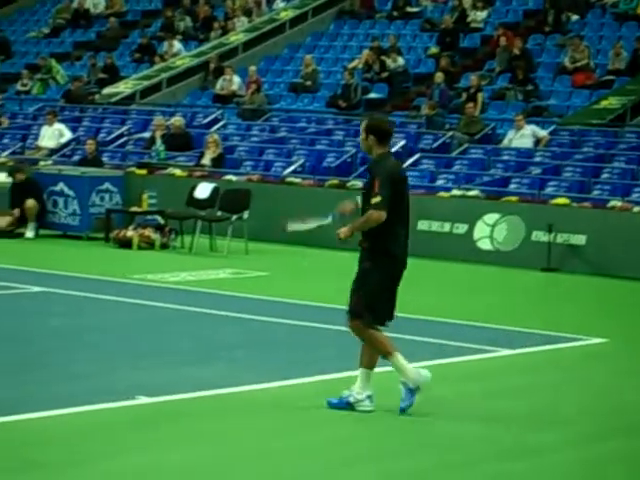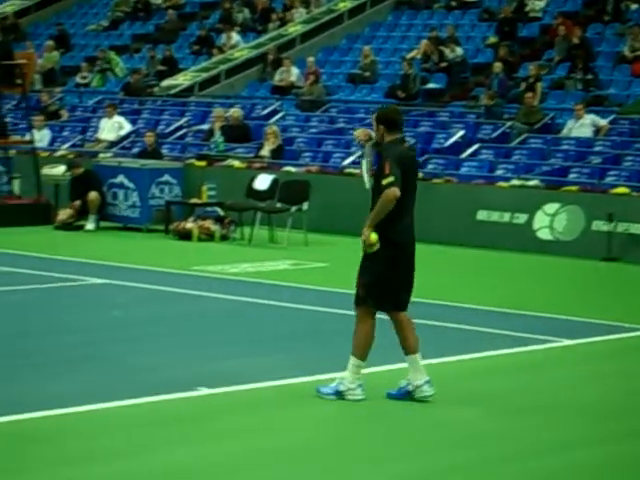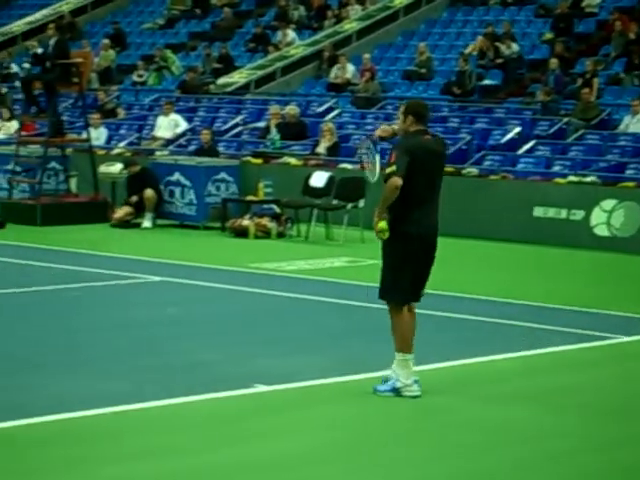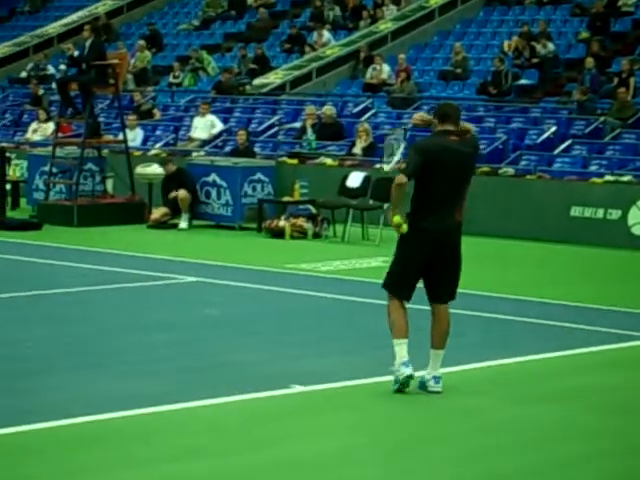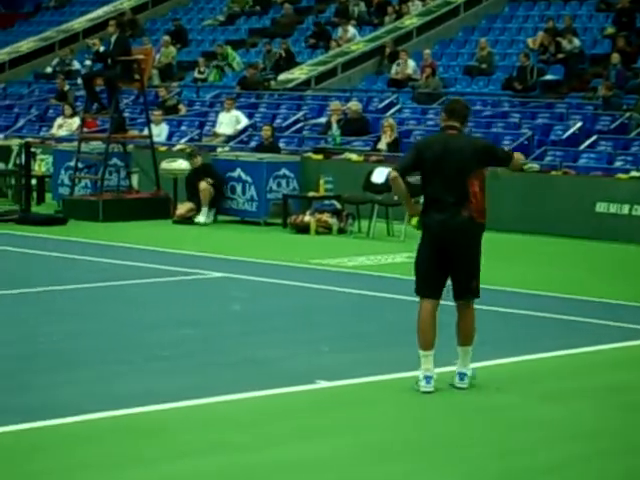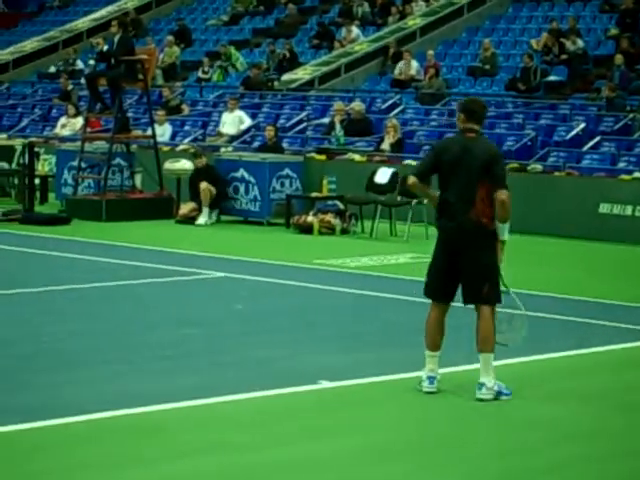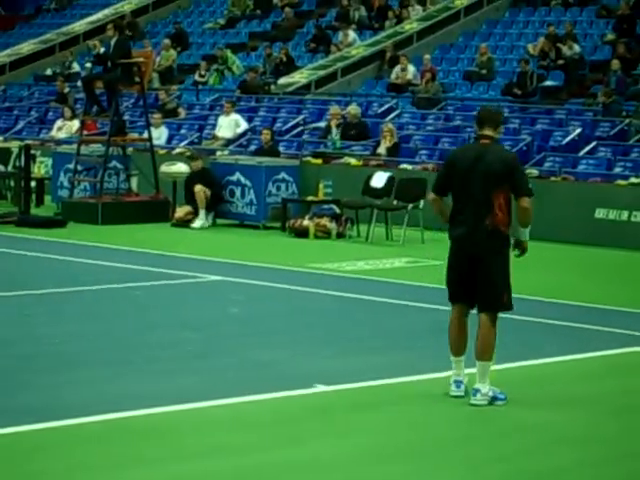
dt=0.4s
person 1, frame 1
left shoulder: (382, 170)
right shoulder: (390, 165)
left elbow: (378, 215)
left wrist: (351, 228)
right wrist: (360, 204)
left hip: (380, 257)
right hip: (390, 255)
left knee: (360, 322)
right knee: (371, 323)
left ankle: (411, 375)
right ankle: (361, 393)
person 1, frame 2
left shoulder: (391, 155)
right shoulder: (405, 151)
left elbow: (392, 193)
left wrist: (369, 224)
right wrist: (370, 137)
left hip: (385, 242)
right hip: (402, 241)
left knee: (366, 309)
right knee: (396, 310)
left ankle: (351, 383)
right ankle: (418, 380)
person 1, frame 3
left shoulder: (405, 146)
right shoulder: (438, 145)
left elbow: (395, 182)
left wrist: (380, 211)
right wrist: (394, 131)
left hip: (403, 232)
right hip: (427, 232)
left knee: (395, 303)
right knee: (407, 302)
left ankle: (406, 380)
right ankle: (400, 370)
person 1, frame 4
left shoulder: (424, 146)
right shoulder: (468, 148)
left elbow: (401, 180)
right elbow: (469, 129)
left wrist: (395, 209)
right wrist: (441, 121)
left hip: (419, 231)
right hip: (450, 233)
left knee: (396, 298)
right knee: (440, 303)
left ankle: (402, 362)
right ankle: (434, 374)
person 1, frame 5
left shoulder: (424, 145)
right shoulder: (477, 146)
left elbow: (394, 177)
right elbow: (518, 161)
left wrist: (411, 207)
right wrist: (501, 156)
left hip: (433, 228)
right hip: (466, 229)
left knee: (428, 301)
right knee: (465, 301)
left ankle: (426, 374)
right ankle: (463, 371)
person 1, frame 6
left shoulder: (443, 147)
right shoulder: (492, 152)
left elbow: (413, 183)
right elbow: (502, 197)
right wrist: (502, 235)
left hip: (448, 234)
right hip: (479, 235)
left knee: (438, 304)
right knee: (485, 307)
left ankle: (430, 374)
right ankle: (487, 380)
person 1, frame 7
left shoulder: (457, 156)
right shoulder: (508, 159)
left elbow: (434, 197)
right elbow: (524, 204)
right wrist: (523, 236)
left hip: (461, 240)
right hip: (492, 242)
left knee: (459, 308)
right knee: (488, 313)
left ankle: (457, 378)
right ankle: (481, 387)
